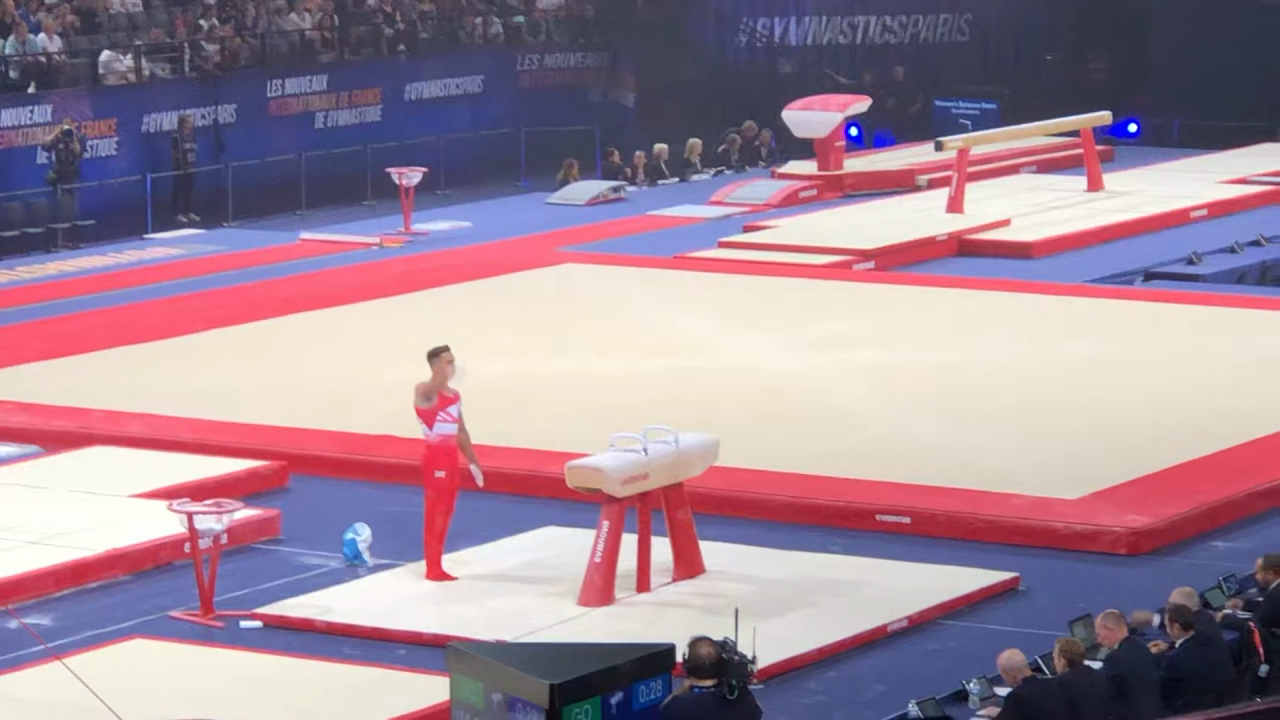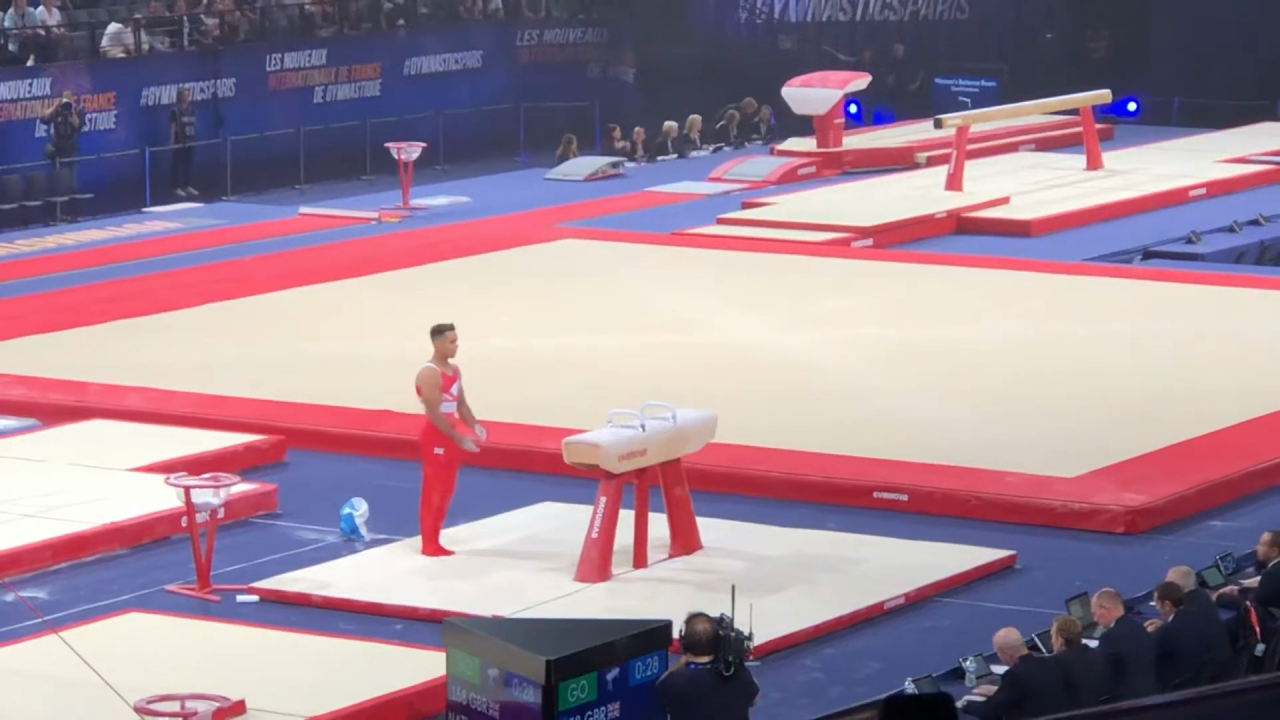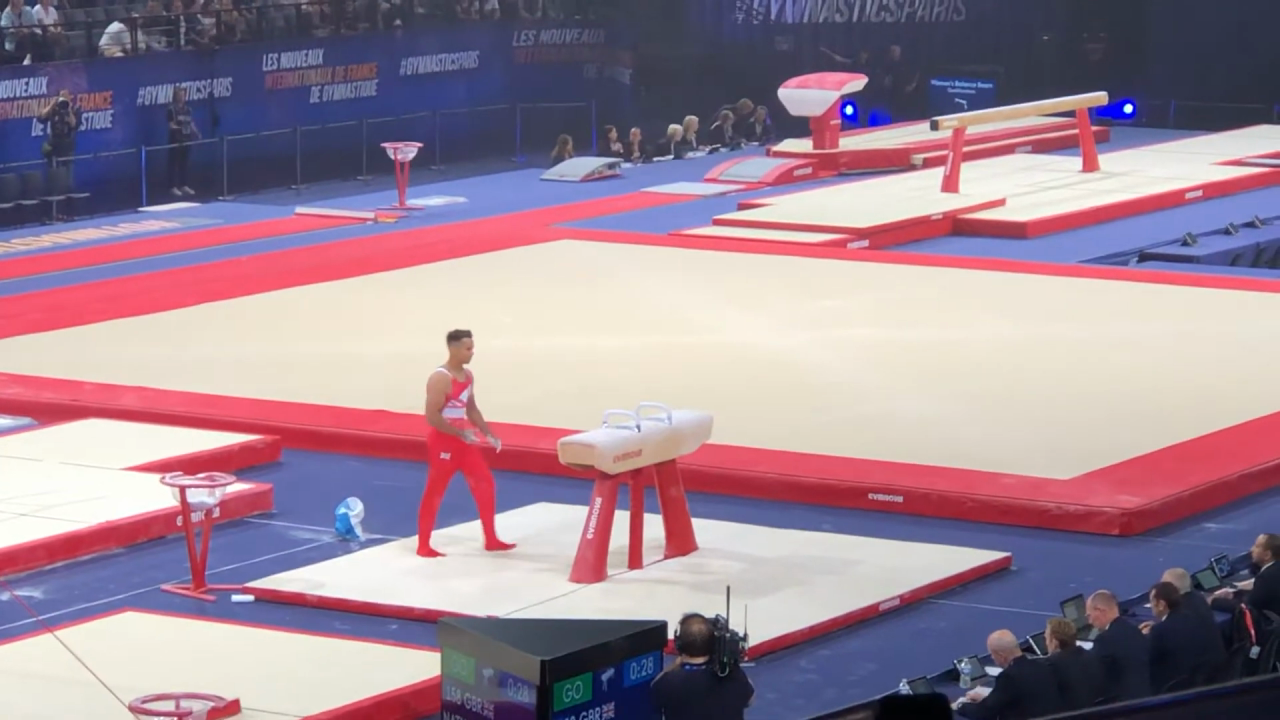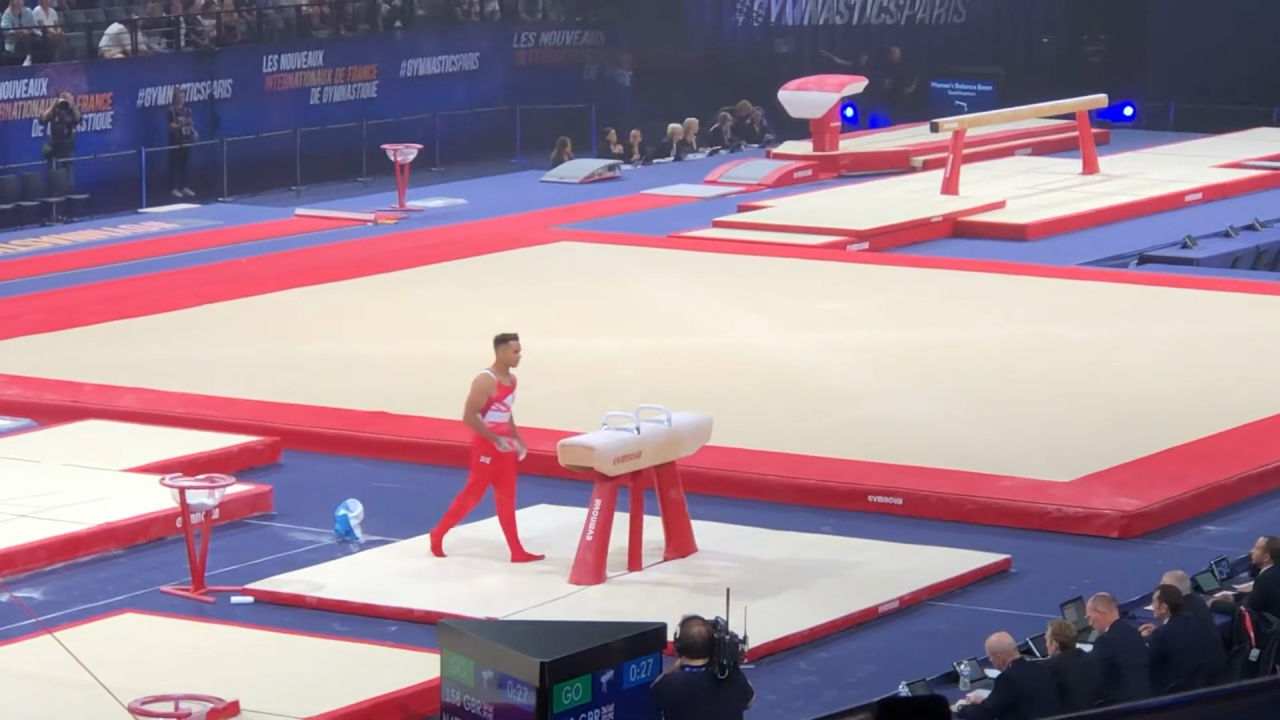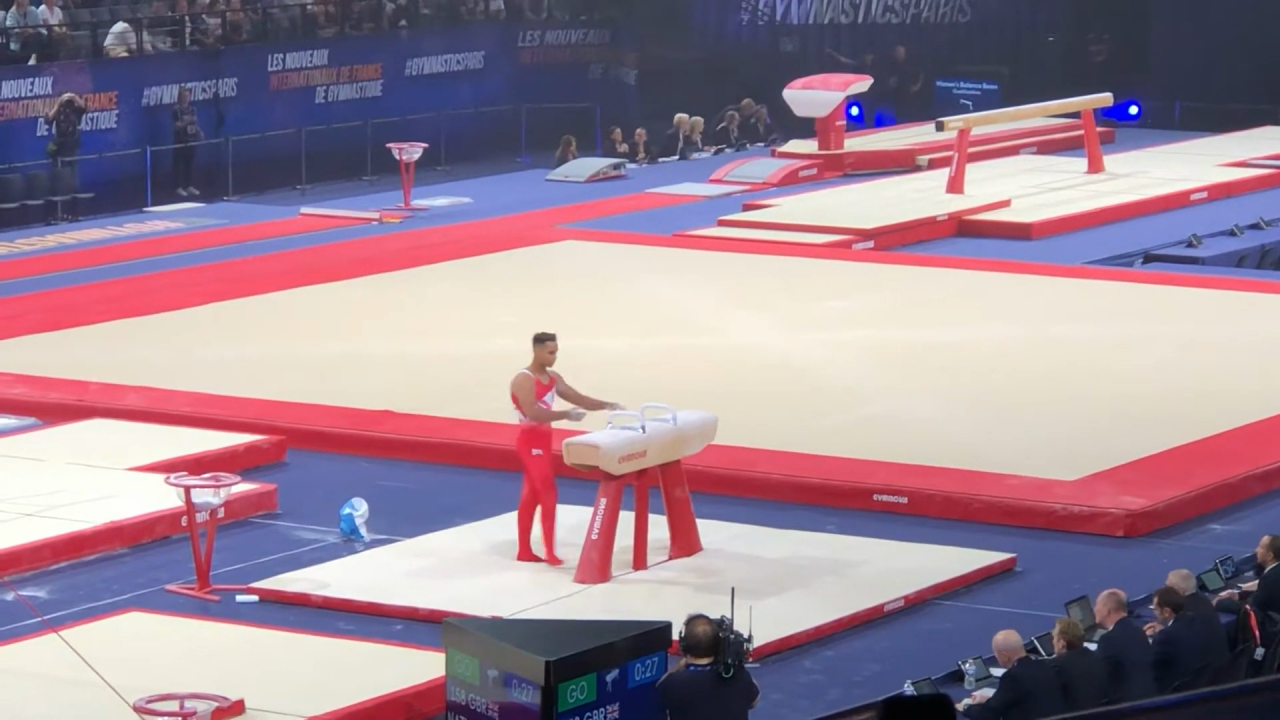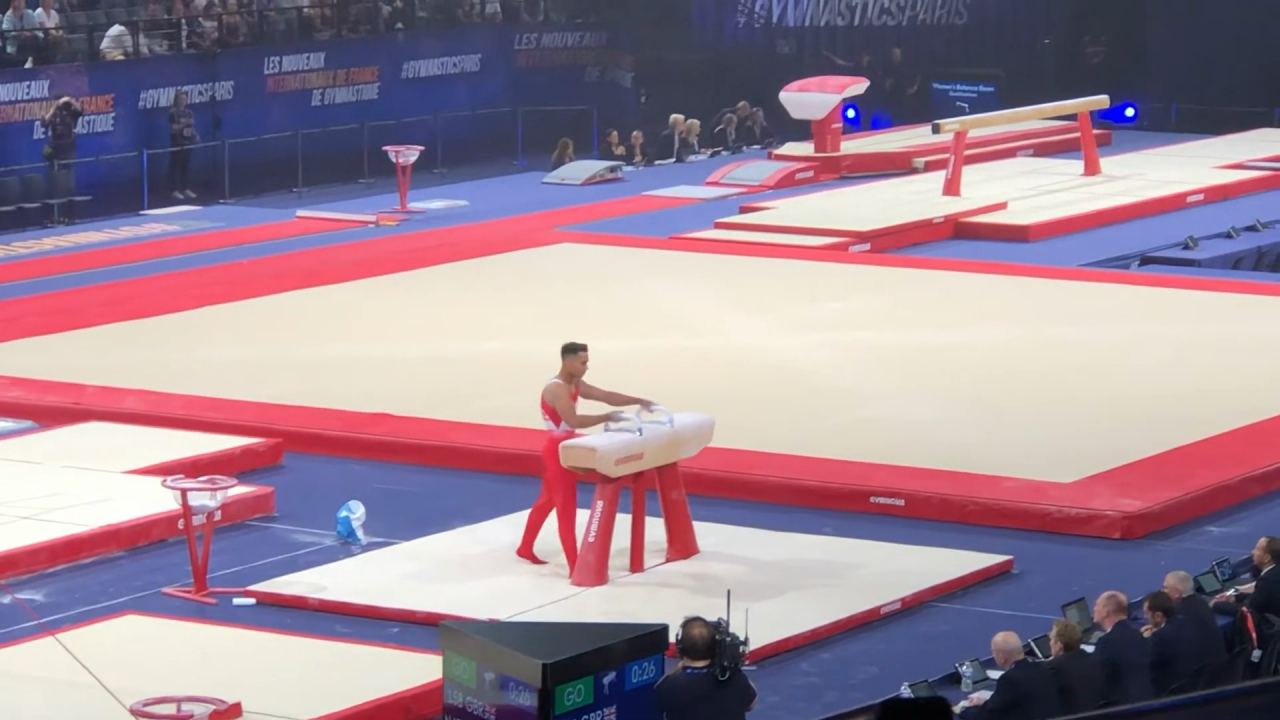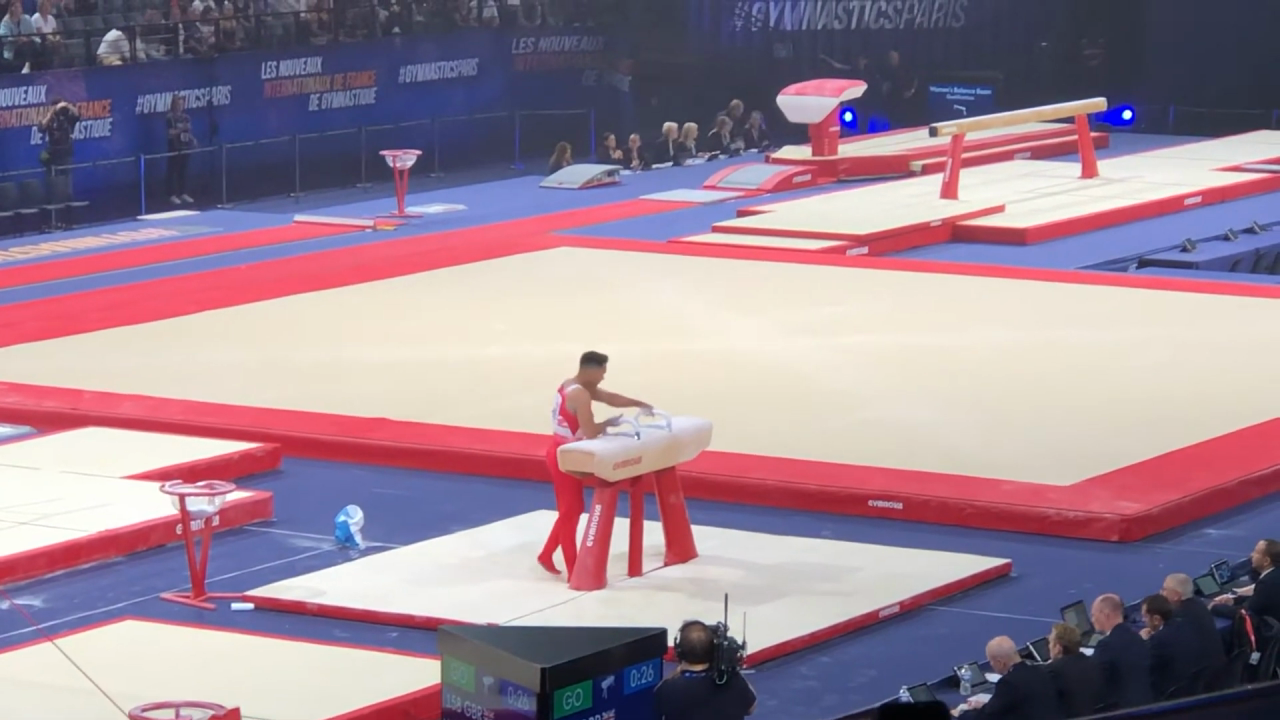
dt=0.4s
person 1, frame 1
left shoulder: (455, 394)
right shoulder: (425, 392)
right elbow: (430, 386)
left wrist: (473, 462)
right wrist: (446, 376)
left hip: (451, 459)
right hip: (436, 460)
left knee: (445, 516)
right knee: (434, 516)
left ankle: (437, 567)
right ankle: (432, 569)
person 1, frame 2
left shoulder: (454, 370)
right shoulder: (429, 374)
left elbow: (461, 404)
right elbow: (434, 414)
left wrist: (474, 425)
right wrist: (460, 438)
left hip: (450, 436)
right hip: (434, 437)
left knee: (445, 492)
right knee: (433, 492)
left ankle: (434, 539)
right ankle: (428, 544)
person 1, frame 3
left shoulder: (468, 375)
right shoulder: (440, 379)
right elbow: (431, 417)
left wrist: (487, 432)
right wrist: (460, 433)
left hip: (463, 441)
right hip: (444, 442)
left knee: (485, 484)
right knee: (435, 494)
left ankle: (491, 540)
right ankle: (423, 545)
person 1, frame 4
left shoulder: (512, 380)
right shoulder: (485, 381)
right elbow: (469, 417)
left wrist: (517, 438)
right wrist: (496, 439)
left hip: (505, 446)
right hip: (486, 446)
left knee: (507, 499)
right knee: (472, 496)
left ankle: (516, 551)
right ankle: (439, 534)
person 1, frame 5
left shoulder: (553, 378)
right shoulder: (523, 380)
left elbow: (577, 398)
right elbow: (531, 413)
left wrist: (607, 405)
right wrist: (565, 415)
left hip: (544, 441)
right hip: (530, 442)
left knee: (531, 497)
right knee: (548, 495)
left ankle: (524, 551)
right ankle: (550, 552)
person 1, frame 6
left shoulder: (575, 385)
right shoulder: (557, 389)
left elbow: (605, 396)
right elbow: (574, 421)
left wrist: (638, 401)
right wrist: (608, 417)
left hip: (558, 450)
right hip: (559, 452)
left knee: (546, 502)
right knee: (567, 509)
left ankle: (525, 548)
right ankle: (575, 566)
person 1, frame 7
left shoulder: (570, 385)
right shoulder: (580, 395)
left elbow: (608, 397)
right elbow: (590, 432)
left wrist: (639, 404)
right wrist: (608, 423)
left hip: (558, 453)
left knee: (569, 511)
right knee: (570, 513)
left ankle: (547, 555)
right ankle: (573, 571)
